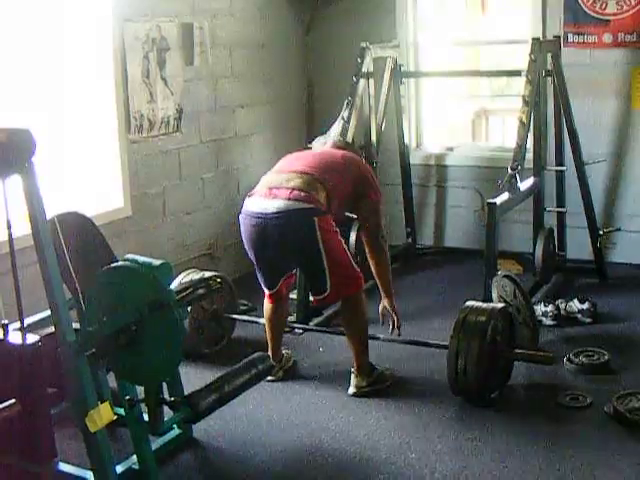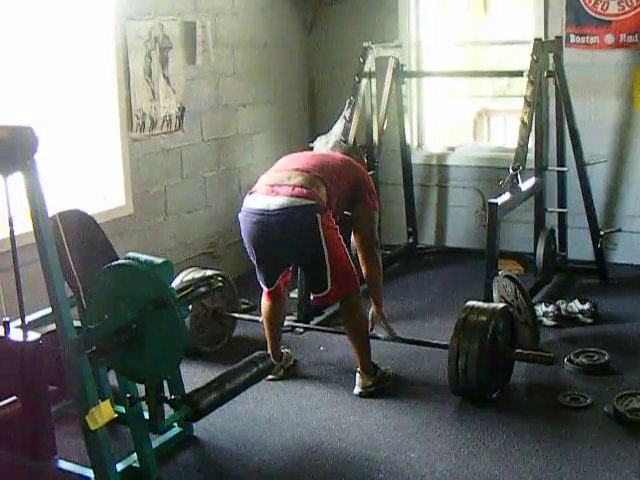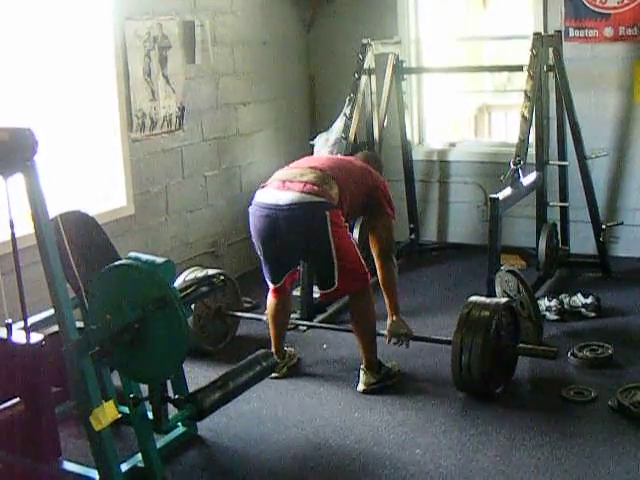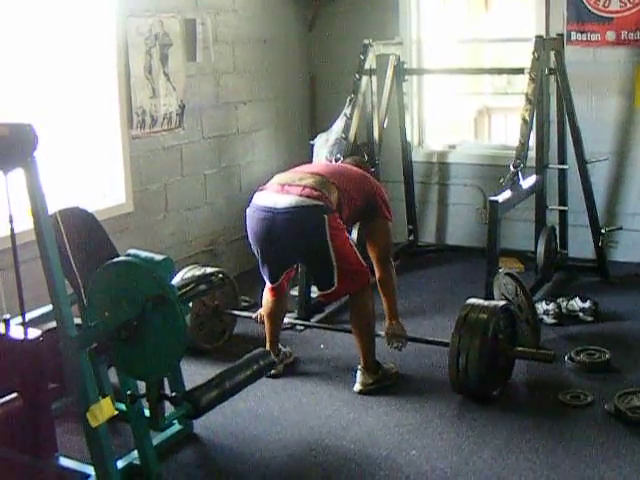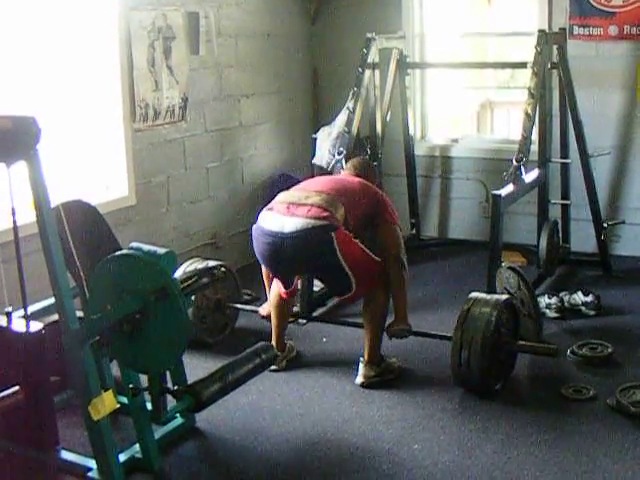
dt=0.7s
person 1, frame 1
left shoulder: (294, 157)
right shoulder: (359, 167)
right elbow: (374, 239)
right wrist: (388, 298)
left hip: (251, 213)
right hip: (299, 215)
left knee: (275, 289)
right knee: (350, 290)
left ankle: (276, 362)
right ankle: (363, 375)
person 1, frame 2
left shoulder: (292, 159)
right shoulder: (359, 174)
right elbow: (367, 245)
right wrist: (377, 305)
left hip: (252, 211)
right hip: (301, 211)
left knee: (272, 286)
right knee: (347, 291)
left ankle: (275, 360)
right ankle: (367, 374)
person 1, frame 3
left shoulder: (309, 162)
right shoulder: (374, 181)
right elbow: (384, 254)
right wrist: (394, 315)
left hip: (262, 206)
right hip: (311, 210)
left knee: (278, 284)
right knee: (357, 288)
left ankle: (278, 359)
right ankle: (372, 372)
person 1, frame 4
left shoulder: (307, 170)
right shoulder: (370, 187)
right elbow: (383, 261)
left wrist: (268, 306)
right wrist: (393, 320)
left hip: (258, 210)
right hip: (309, 213)
left knee: (275, 282)
right knee: (358, 286)
left ankle: (273, 356)
right ankle: (369, 372)
person 1, frame 5
left shoulder: (312, 183)
right shoulder: (374, 196)
right elbow: (396, 260)
left wrist: (271, 300)
right wrist: (401, 318)
left hip: (264, 230)
right hip: (313, 233)
left knee: (284, 277)
right knee: (378, 280)
left ankle: (277, 350)
right ankle: (371, 366)
